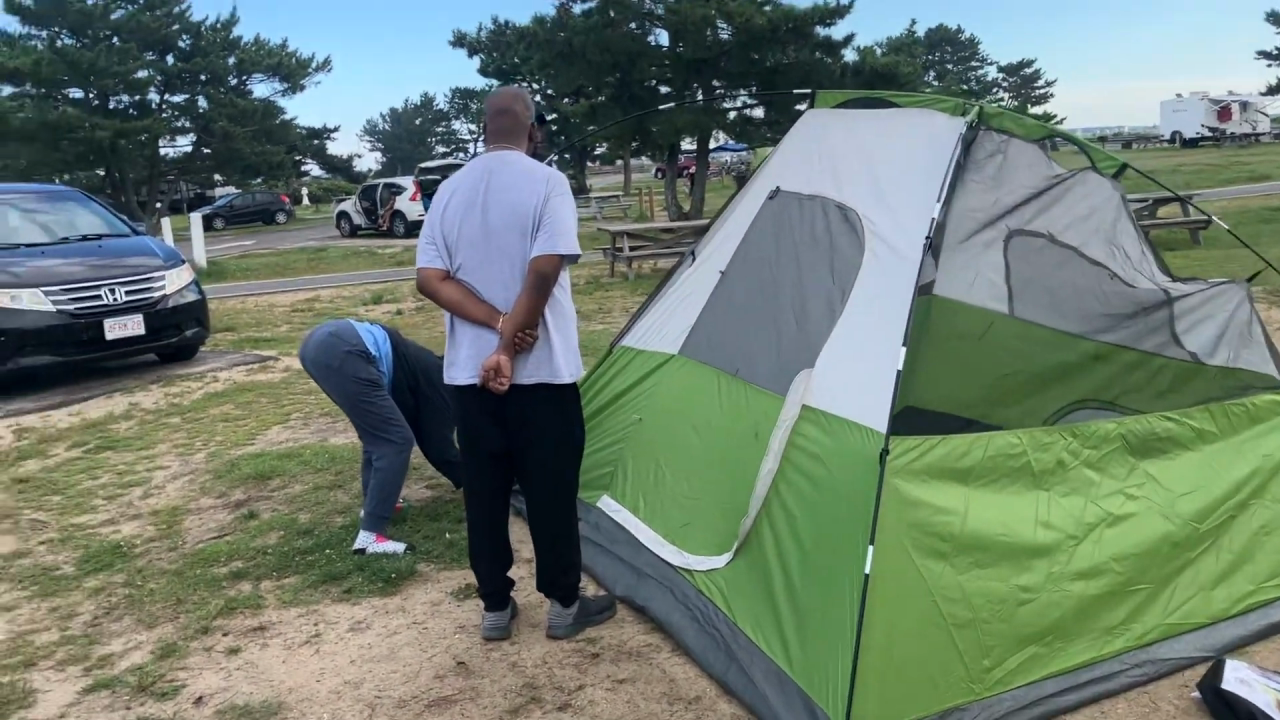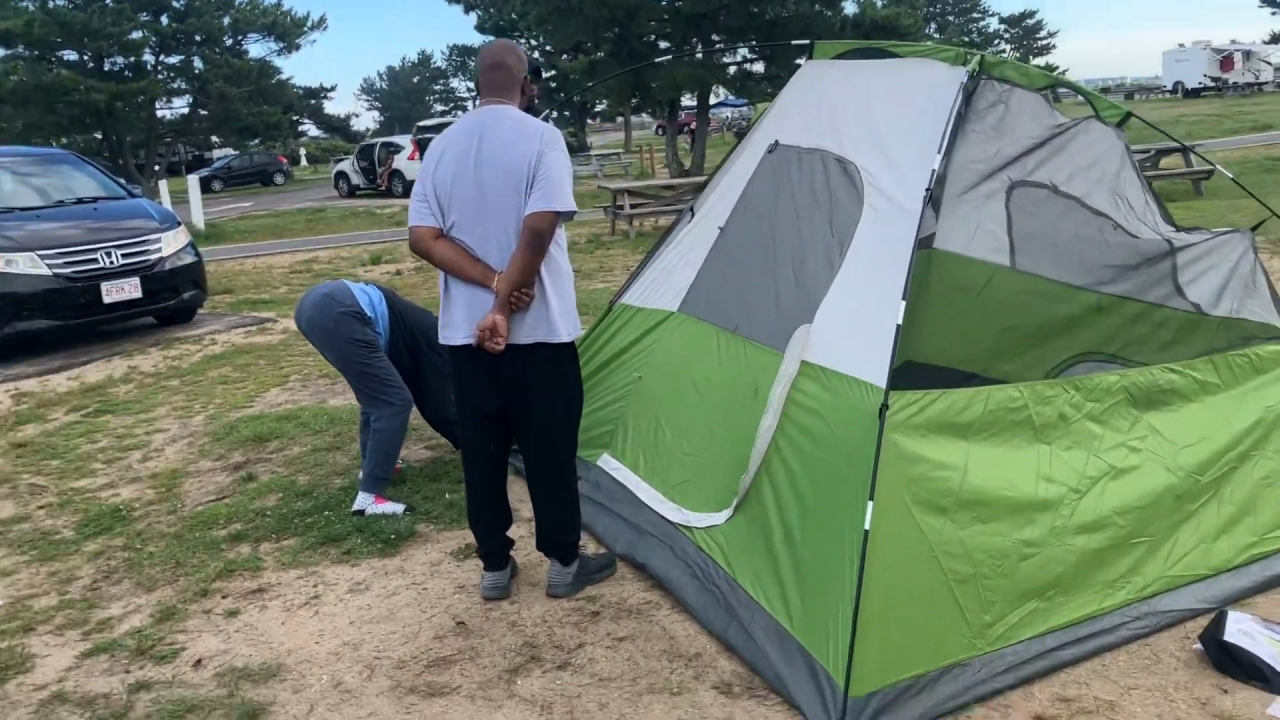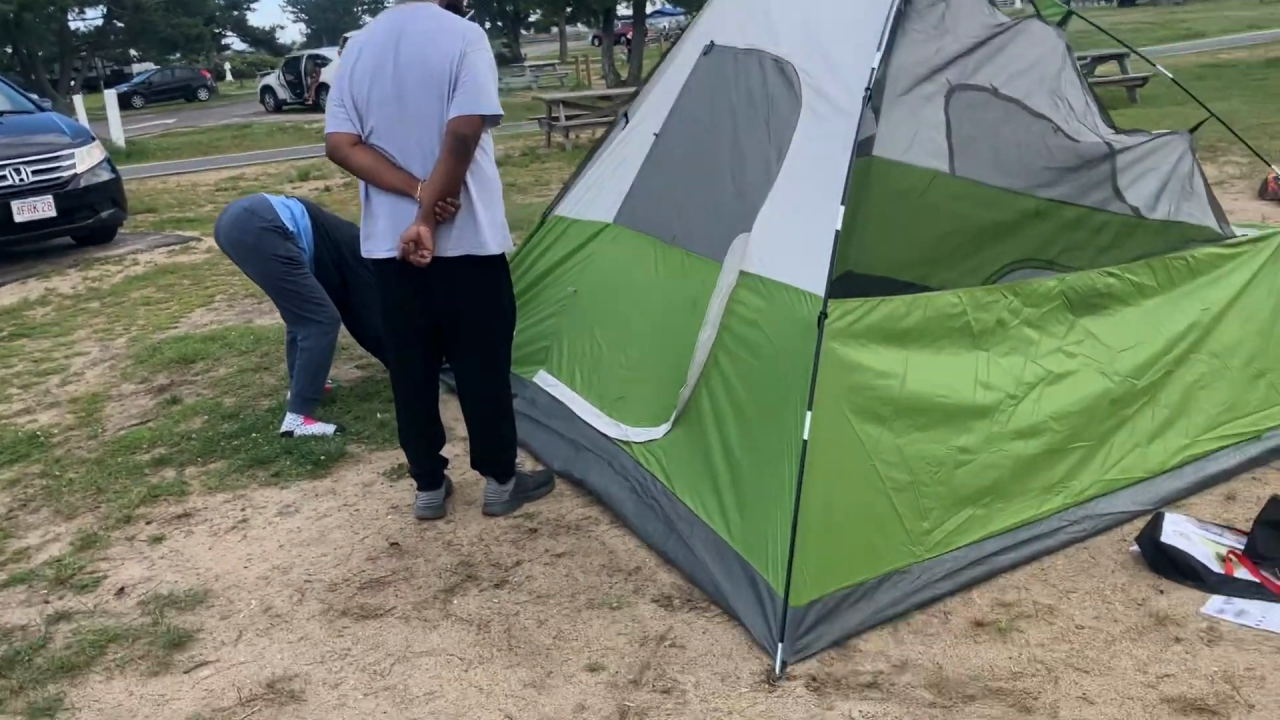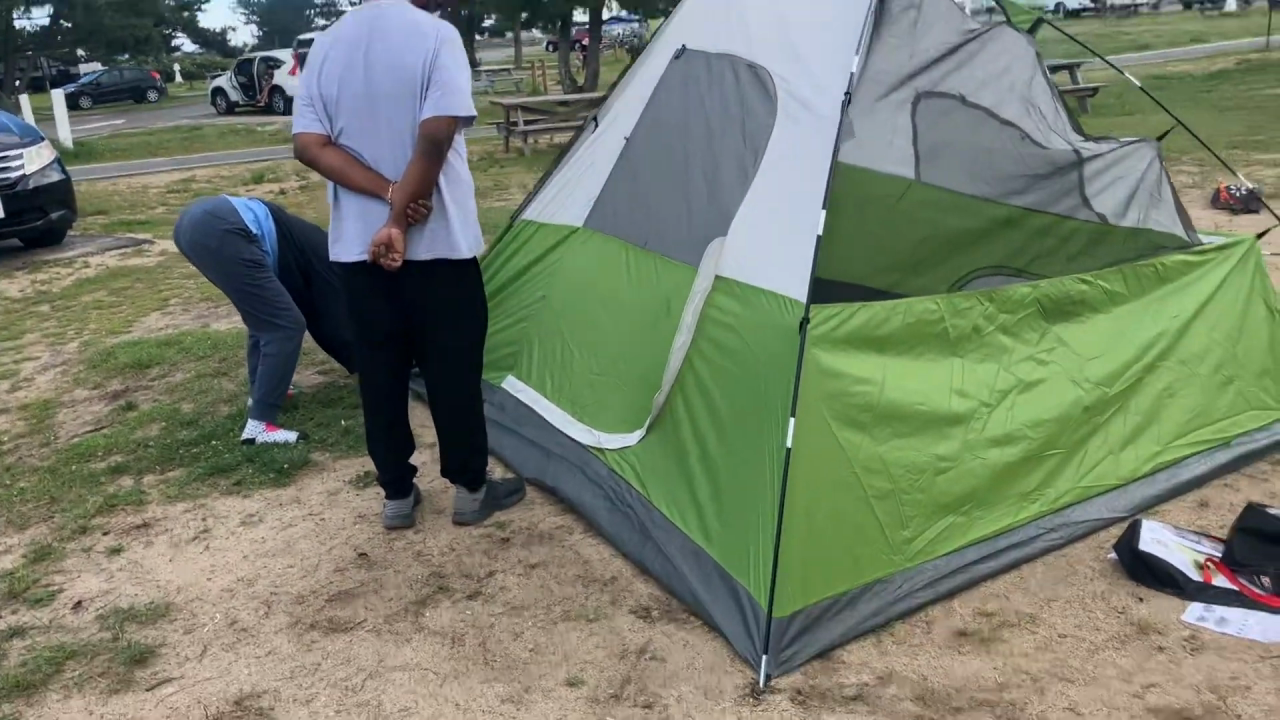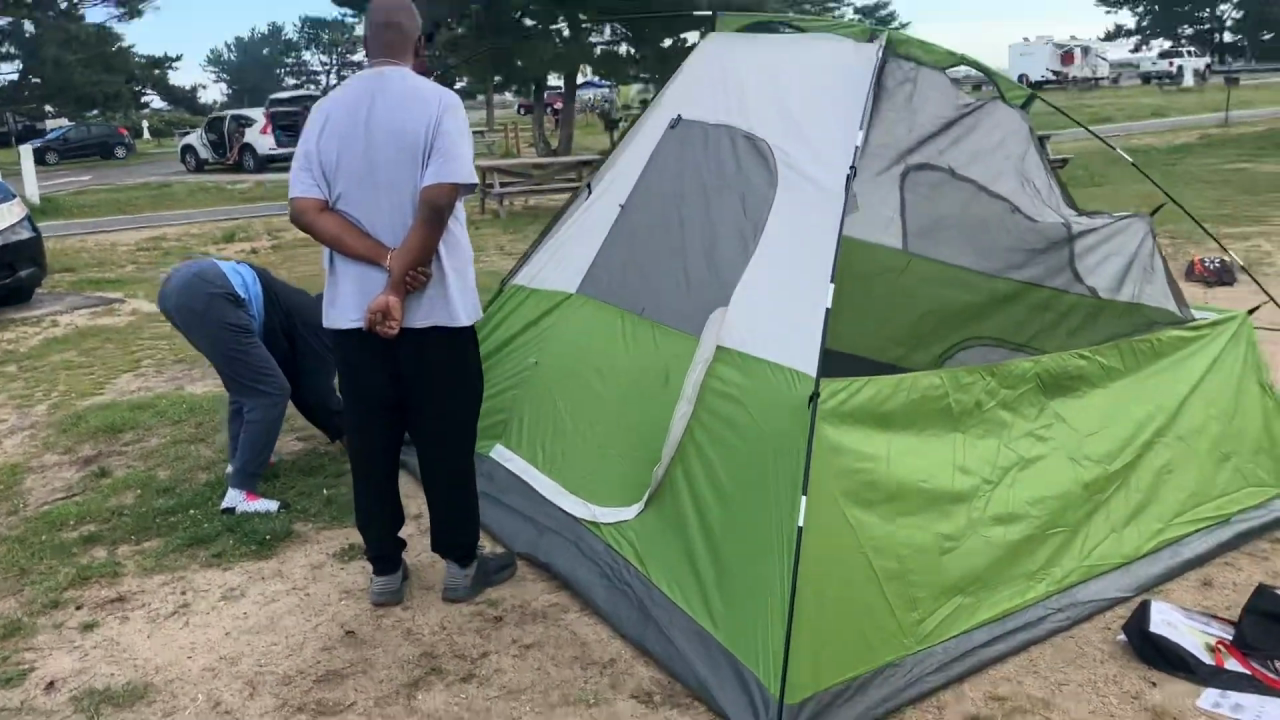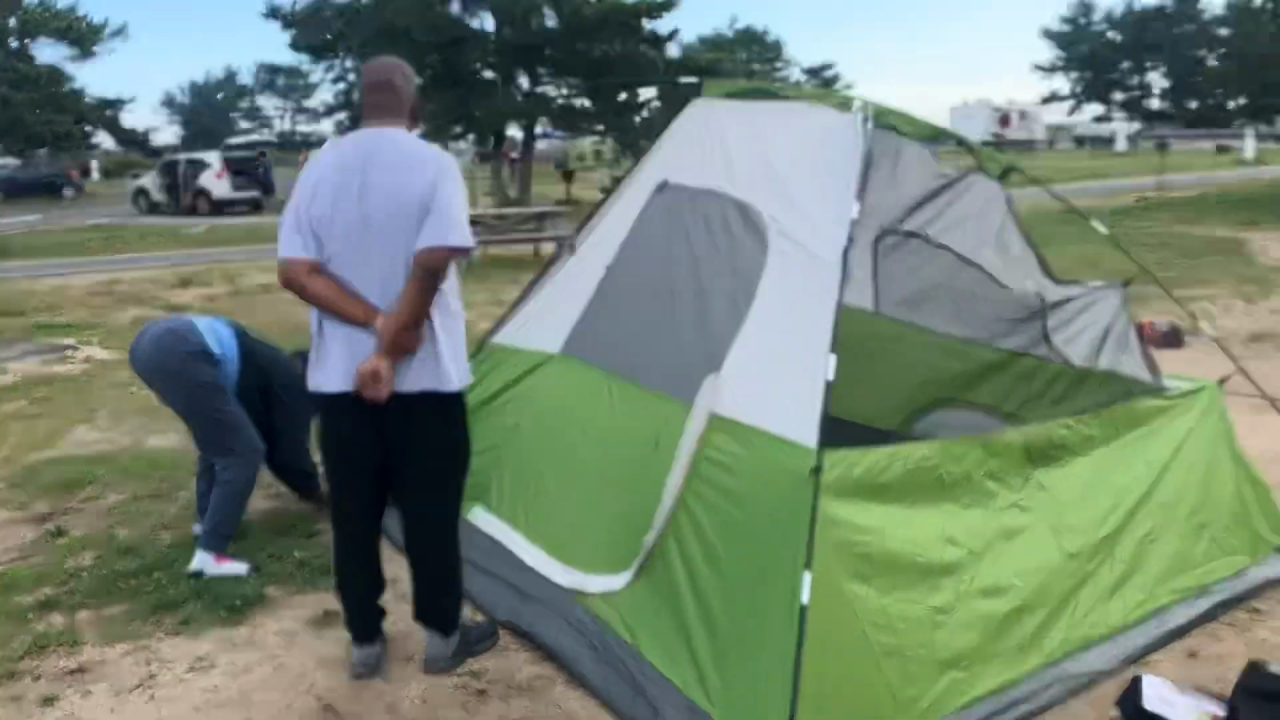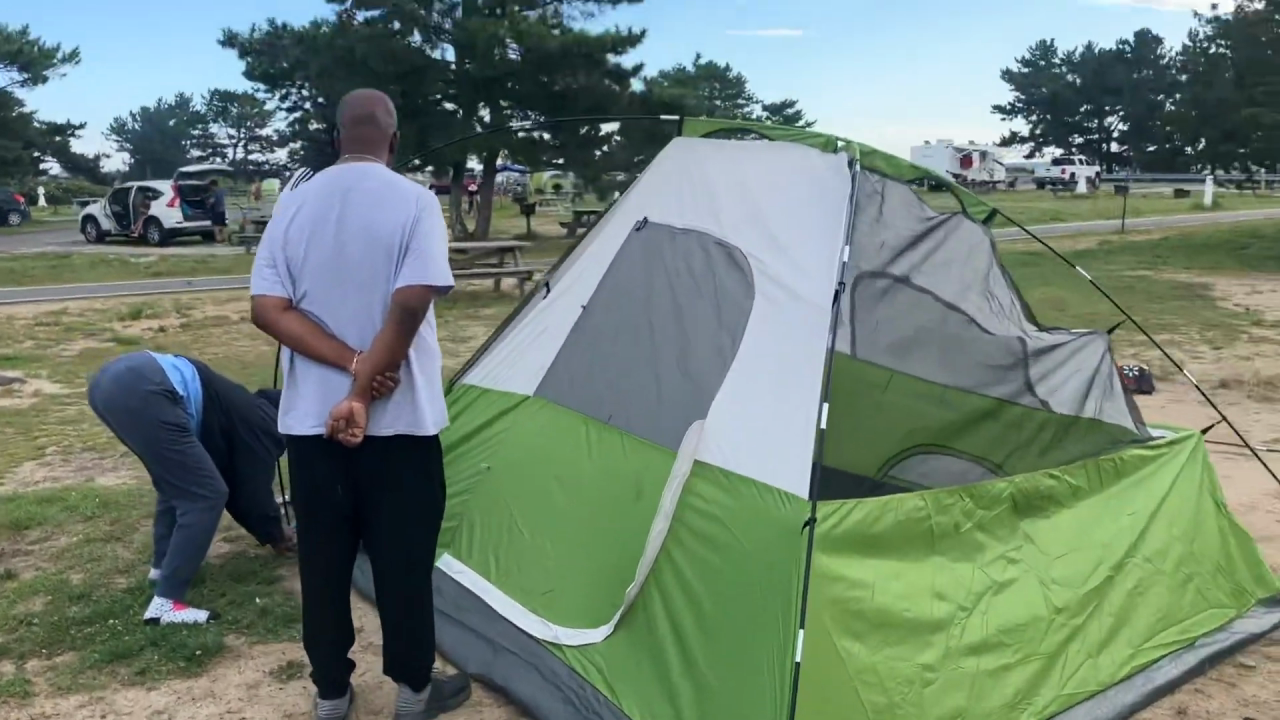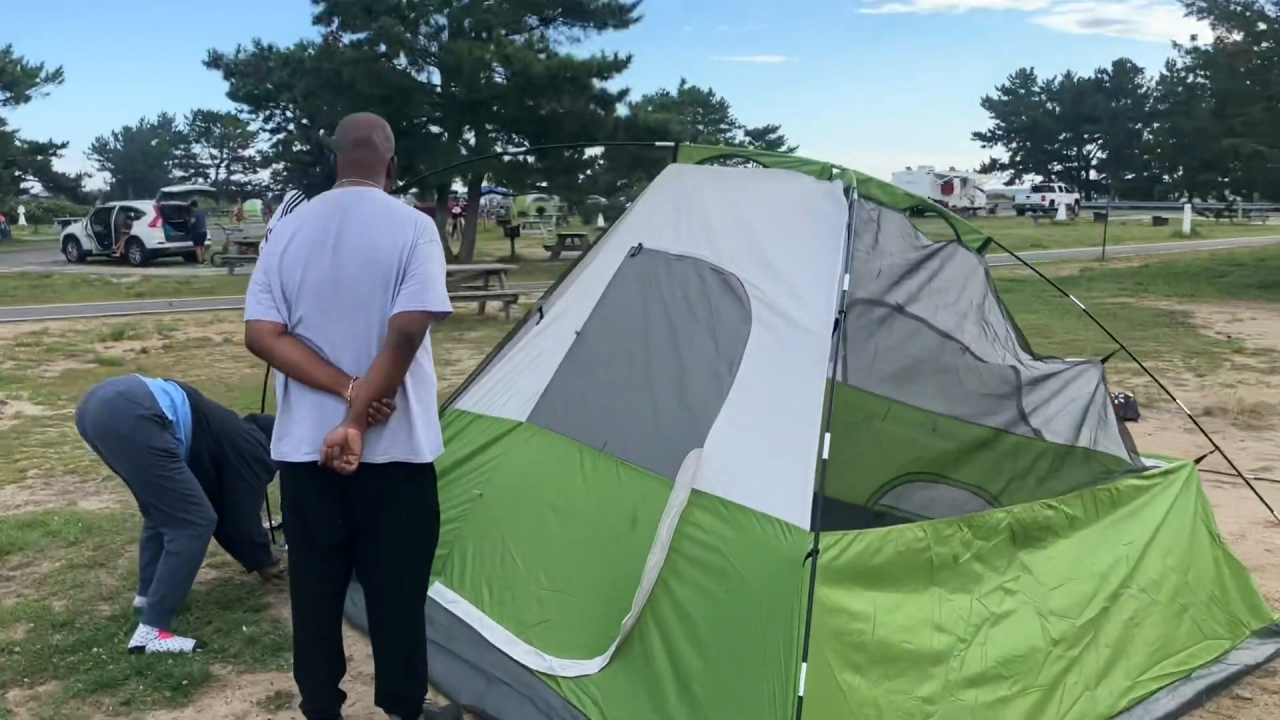
dt=0.2s
person 1, frame 1
left shoulder: (450, 189)
right shoulder: (546, 181)
left elbow: (429, 279)
right elbow: (543, 271)
left wrist: (496, 326)
right wrist: (509, 346)
left hip: (468, 371)
right hip: (540, 369)
left knee: (483, 490)
right knee: (551, 489)
left ankle: (495, 606)
right ankle: (564, 604)
person 1, frame 2
left shoulder: (442, 145)
right shoulder: (541, 136)
left elbow: (422, 238)
right elbow: (538, 229)
left wrist: (492, 285)
right wrist: (506, 304)
left hip: (464, 331)
right hip: (537, 328)
left knee: (481, 450)
right knee: (550, 447)
left ankle: (494, 566)
right ankle: (564, 562)
person 1, frame 3
left shoulder: (358, 46)
left elbow: (341, 144)
right elbow: (463, 132)
left wrist: (415, 193)
right wrist: (429, 215)
left hip: (387, 244)
right hip: (465, 240)
left knee: (410, 367)
right knee: (481, 364)
left ankle: (428, 486)
right ankle: (500, 479)
person 1, frame 4
left shoulder: (327, 45)
left elbow: (309, 144)
right elbow: (436, 134)
left wrist: (388, 195)
right wrist: (399, 218)
left hip: (357, 246)
right hip: (436, 242)
left knee: (379, 372)
right knee: (453, 369)
left ankle: (397, 494)
right ankle: (470, 488)
person 1, frame 5
left shoulder: (327, 110)
right shoulder: (438, 102)
left elbow: (305, 209)
right elbow: (437, 201)
left wrist: (385, 261)
right wrist: (399, 287)
left hip: (352, 312)
right hip: (434, 311)
left knee: (370, 443)
right knee: (446, 441)
left ankle: (385, 569)
right ankle: (461, 563)
person 1, frame 6
left shoulder: (319, 168)
right shoulder: (432, 163)
left elbow: (294, 271)
right elbow: (431, 263)
left wrist: (376, 325)
right wrist: (389, 347)
left hip: (339, 377)
right hip: (423, 375)
left knee: (353, 509)
right knee: (430, 507)
left ankle: (364, 638)
right ankle: (442, 633)
person 1, frame 7
left shoulder: (294, 204)
right shoulder: (414, 201)
left elbow: (267, 309)
right elbow: (410, 304)
left wrist: (350, 366)
right wrist: (363, 390)
left hip: (311, 419)
right hip: (399, 420)
left knee: (322, 557)
right knee: (404, 557)
person 1, frame 8
left shoulder: (289, 228)
right shoulder: (412, 226)
left elbow: (262, 334)
right elbow: (407, 329)
left wrist: (346, 392)
right wrist: (359, 419)
left hip: (304, 445)
right hip: (394, 446)
left knee: (314, 587)
right knee: (397, 588)
person 2, frame 1
left shoulder: (431, 371)
right shoulder: (439, 385)
left elbow: (429, 439)
right elbow: (439, 447)
left hip: (323, 340)
right hip: (343, 352)
left knee: (380, 433)
right knee: (395, 441)
left ankle: (373, 504)
right ankle: (370, 536)
person 2, frame 2
left shoulder: (428, 331)
right shoulder: (436, 345)
left elbow: (427, 399)
right elbow: (438, 407)
left hip: (318, 302)
right hip: (338, 314)
left knee: (377, 394)
right knee: (394, 402)
left ankle: (371, 466)
right ankle: (369, 498)
person 2, frame 3
left shoulder: (351, 246)
right shoulder: (363, 258)
left elbow: (355, 315)
right elbow: (368, 322)
right hip: (259, 229)
left knee: (302, 312)
right knee: (320, 320)
left ankle: (299, 386)
right ankle: (297, 419)
person 2, frame 4
left shoulder: (316, 248)
right shoulder: (329, 260)
left elbow: (320, 320)
right elbow: (335, 327)
right hip: (221, 231)
left knee: (266, 318)
right knee: (285, 326)
left ankle: (260, 393)
right ankle: (260, 426)
person 2, frame 5
left shoulder: (303, 312)
right shoulder: (316, 326)
left elbow: (303, 384)
right elbow: (317, 392)
left wrist: (336, 428)
right wrist: (343, 434)
right hip: (208, 294)
left knee: (248, 383)
right knee: (268, 392)
left ankle: (239, 461)
right ankle: (240, 494)
person 2, frame 6
left shoulder: (269, 368)
right shoulder: (293, 384)
right elbow: (291, 450)
left wrist: (306, 488)
right wrist: (315, 493)
right hip: (186, 352)
left knee: (218, 440)
right knee: (243, 451)
left ankle: (207, 521)
right ankle: (209, 557)
person 2, frame 7
right shoulder: (261, 425)
right elbow: (255, 492)
left wrist: (269, 530)
right wrist: (276, 535)
right hip: (147, 394)
left knee: (179, 487)
right knee: (205, 496)
left ankle: (162, 567)
right ankle: (167, 604)
person 2, frame 8
left shoulder: (233, 435)
right shoulder: (251, 452)
left elbow: (223, 511)
right elbow: (242, 519)
left wrist: (256, 557)
right wrist: (263, 562)
right hip: (133, 417)
left knee: (165, 510)
right knee: (192, 523)
left ankle: (148, 593)
right ankle: (151, 633)
